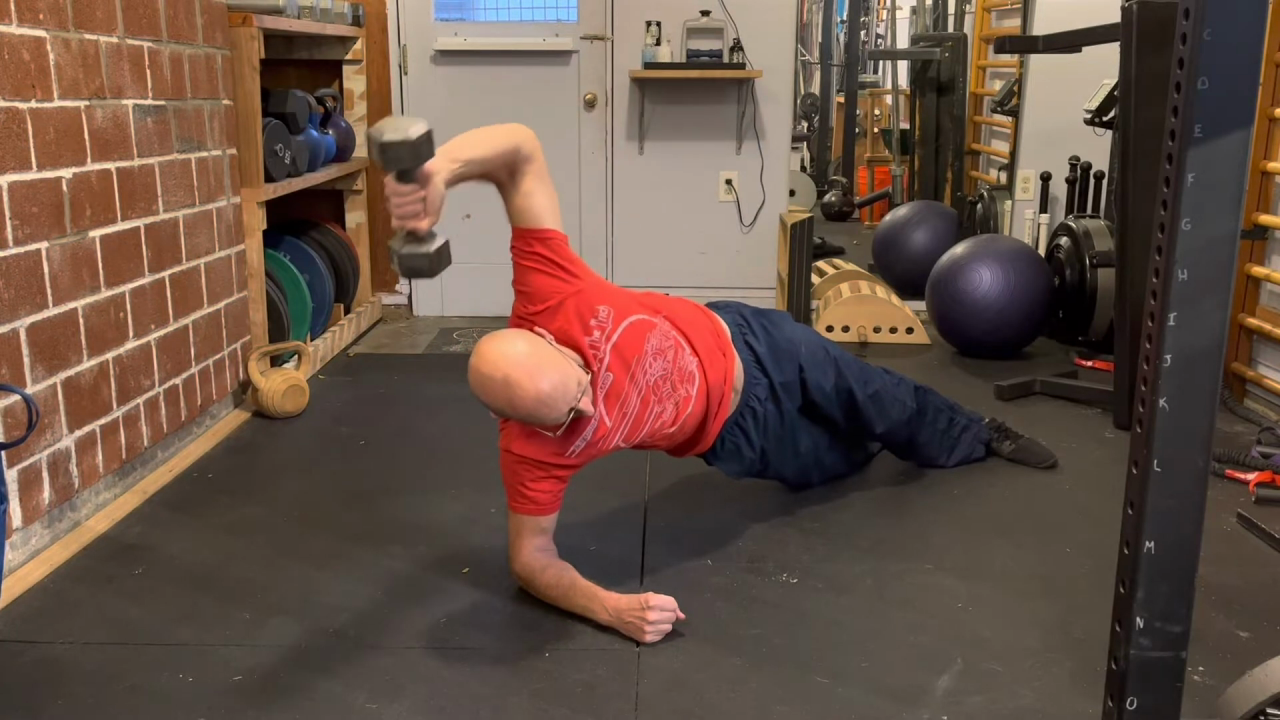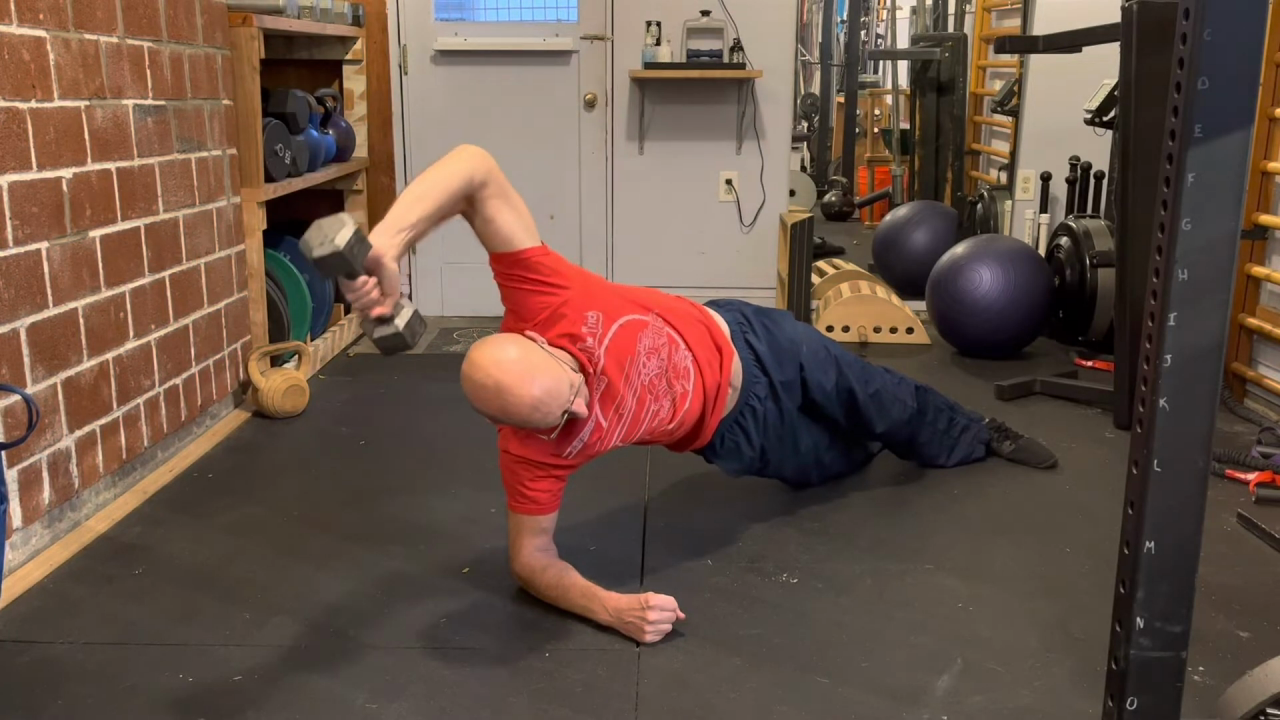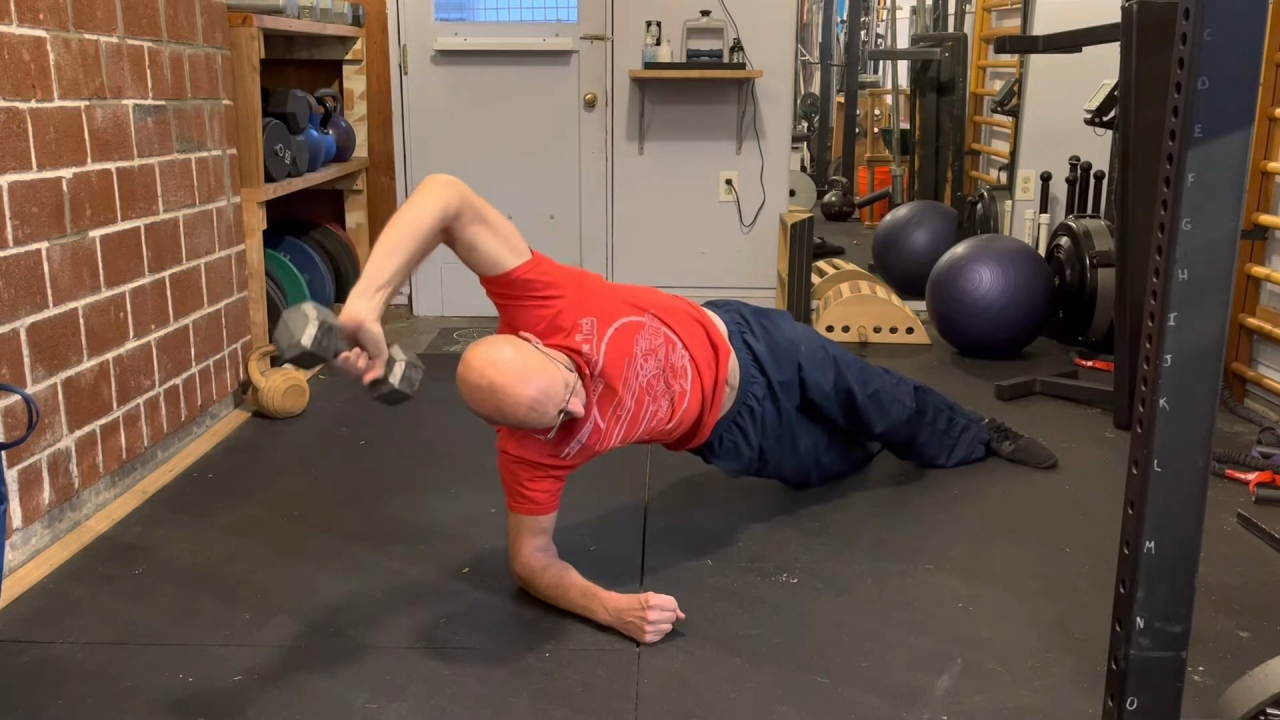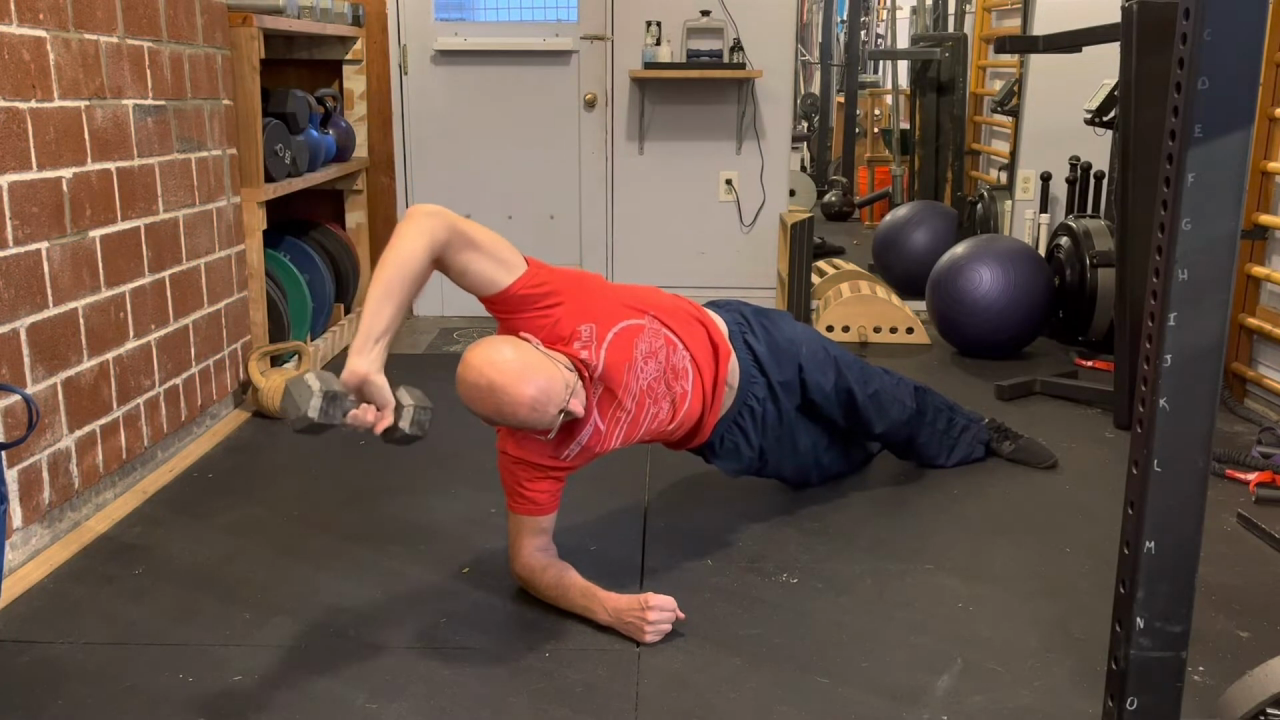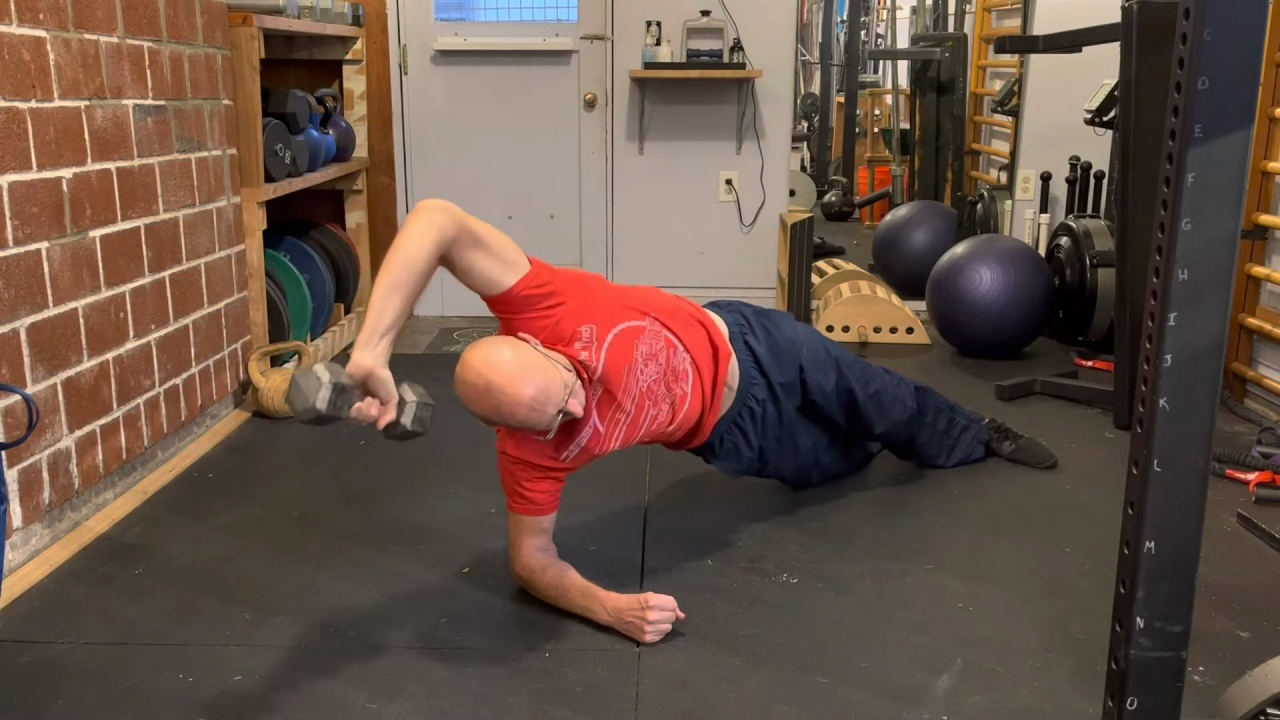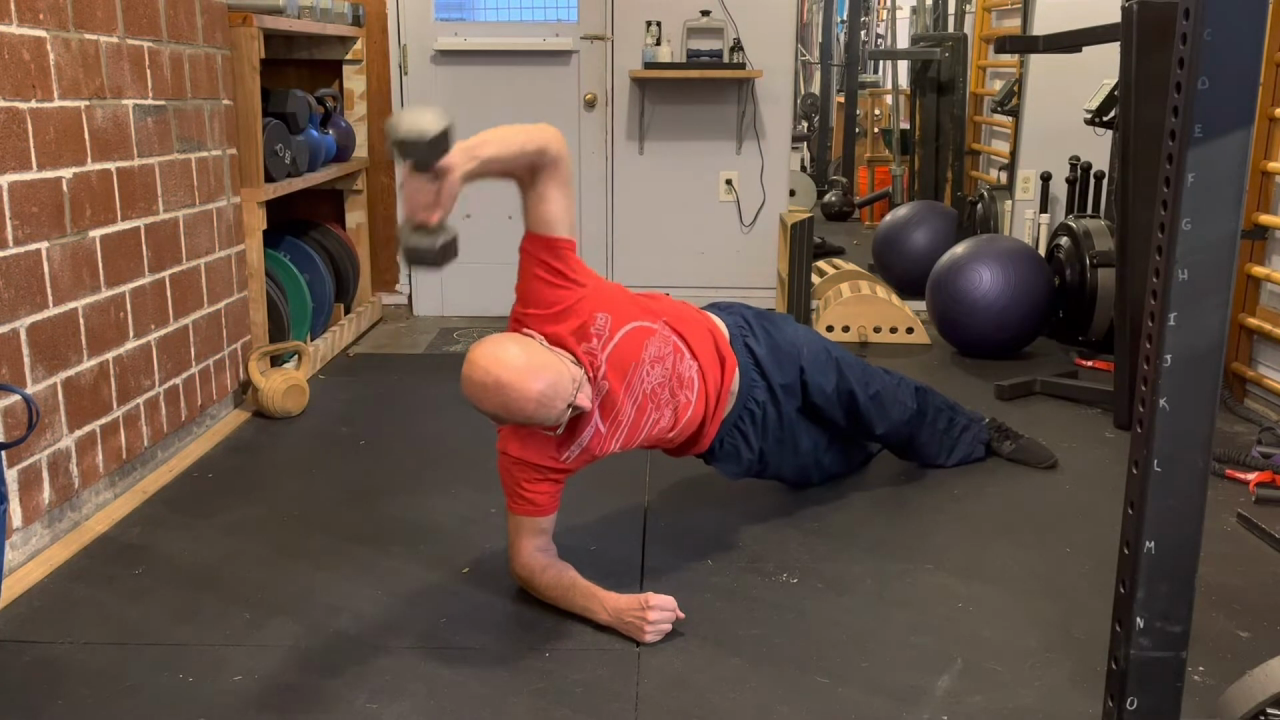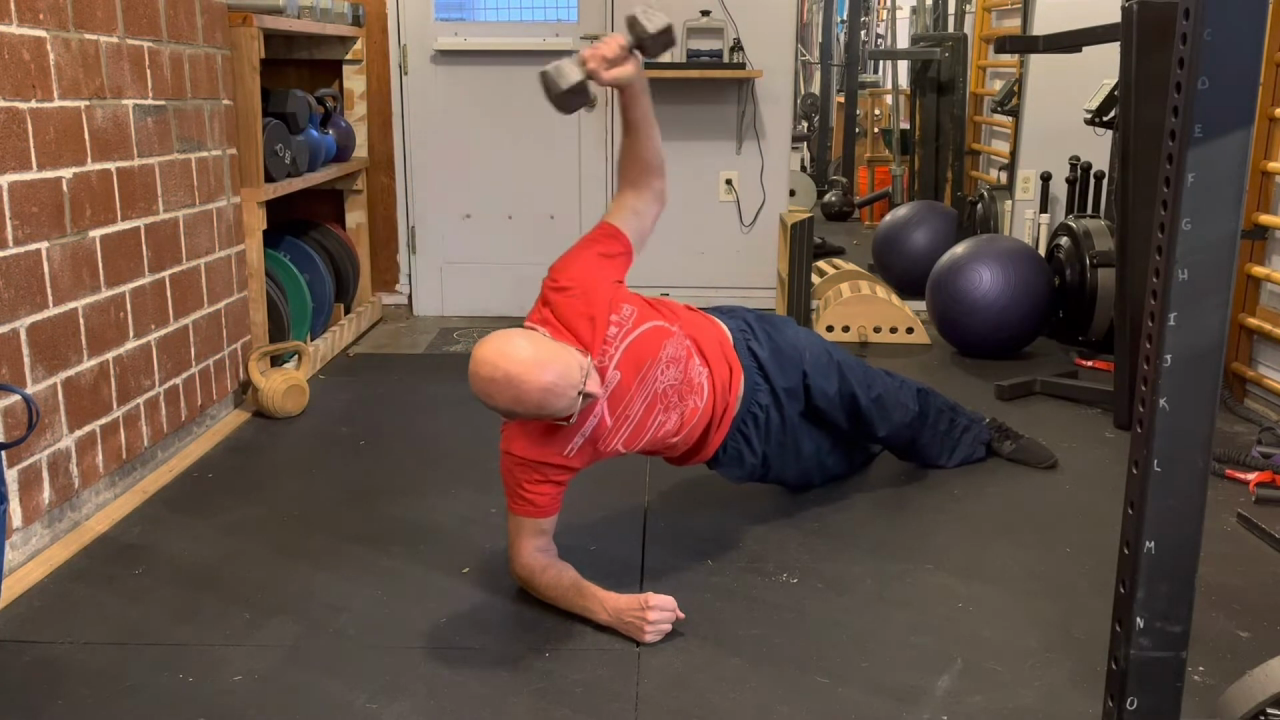
dt=0.4s
person 1, frame 1
left shoulder: (551, 301)
right shoulder: (532, 447)
left elbow: (520, 149)
right elbow: (531, 557)
left wrist: (439, 166)
right wrist: (611, 607)
left hip: (742, 342)
right hip: (733, 434)
left knee: (887, 405)
right knee: (833, 462)
left ankle: (979, 436)
right ankle: (921, 446)
person 1, frame 2
left shoulder: (542, 301)
right shoulder: (531, 445)
left elbow: (476, 170)
right elbow: (531, 558)
left wrist: (386, 237)
right wrist: (611, 607)
left hip: (743, 343)
right hip: (734, 432)
left knee: (888, 406)
right knee: (835, 461)
left ankle: (977, 435)
right ankle: (922, 445)
person 1, frame 3
left shoulder: (538, 306)
right shoulder: (531, 448)
left elbow: (448, 197)
right elbow: (531, 558)
left wrist: (368, 296)
right wrist: (611, 608)
left hip: (740, 344)
right hip: (732, 433)
left knee: (888, 406)
right knee: (834, 461)
left ankle: (978, 435)
right ankle: (920, 443)
person 1, frame 4
left shoulder: (538, 307)
right shoulder: (529, 449)
left elbow: (430, 226)
right elbow: (531, 557)
left wrist: (368, 349)
right wrist: (610, 608)
left hip: (741, 344)
right hip: (729, 433)
left knee: (887, 405)
right knee: (837, 459)
left ankle: (979, 434)
right ankle: (924, 449)
person 1, frame 5
left shoulder: (538, 309)
right shoulder: (531, 450)
left elbow: (437, 220)
right elbow: (531, 559)
left wrist: (374, 343)
right wrist: (610, 609)
left hip: (743, 346)
right hip: (730, 432)
left knee: (889, 406)
right knee: (836, 461)
left ankle: (979, 435)
right ankle: (926, 447)
person 1, frame 6
left shoulder: (551, 308)
right shoulder: (529, 450)
left elbow: (547, 149)
right elbow: (530, 558)
left wrist: (456, 161)
right wrist: (609, 608)
left hip: (743, 349)
right hip: (733, 437)
left knee: (890, 408)
right knee: (842, 460)
left ankle: (981, 436)
person 1, frame 7
left shoulder: (569, 300)
right shoulder: (533, 449)
left elbow: (645, 190)
right elbow: (531, 557)
left wrist: (632, 85)
right wrist: (609, 607)
left hip: (747, 350)
right hip: (737, 442)
left knee: (894, 410)
right knee: (841, 460)
left ankle: (982, 436)
